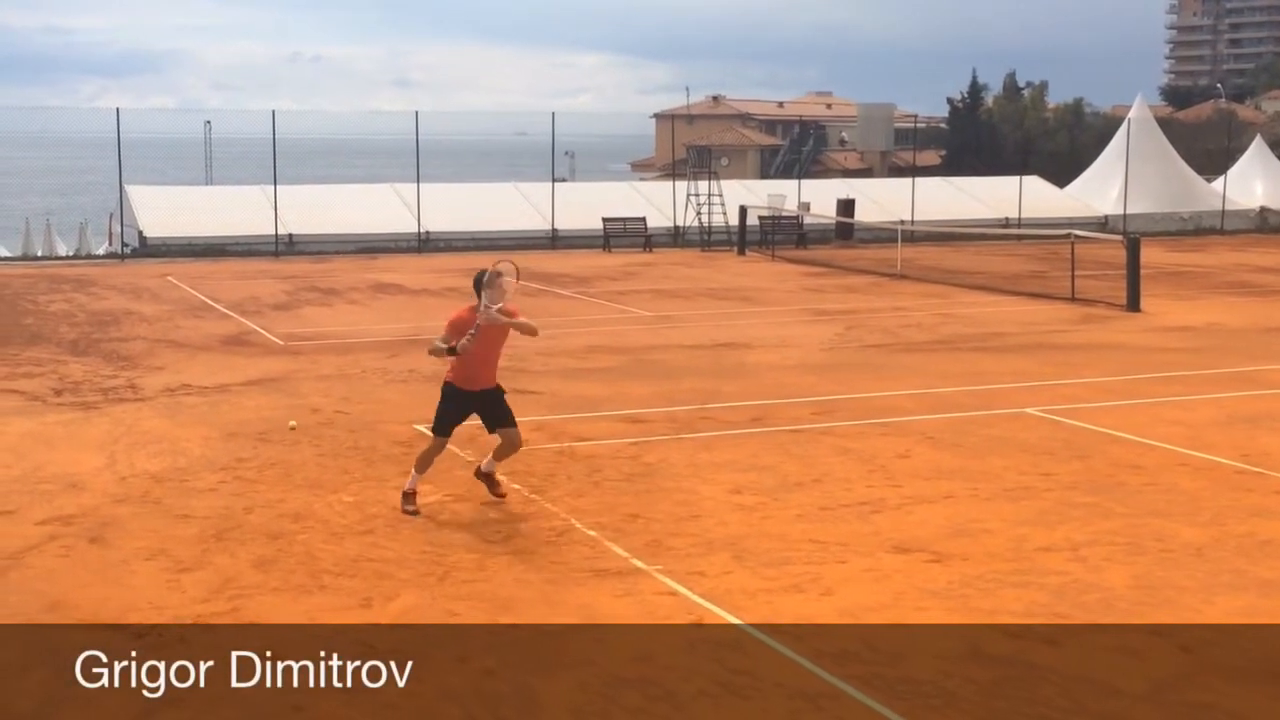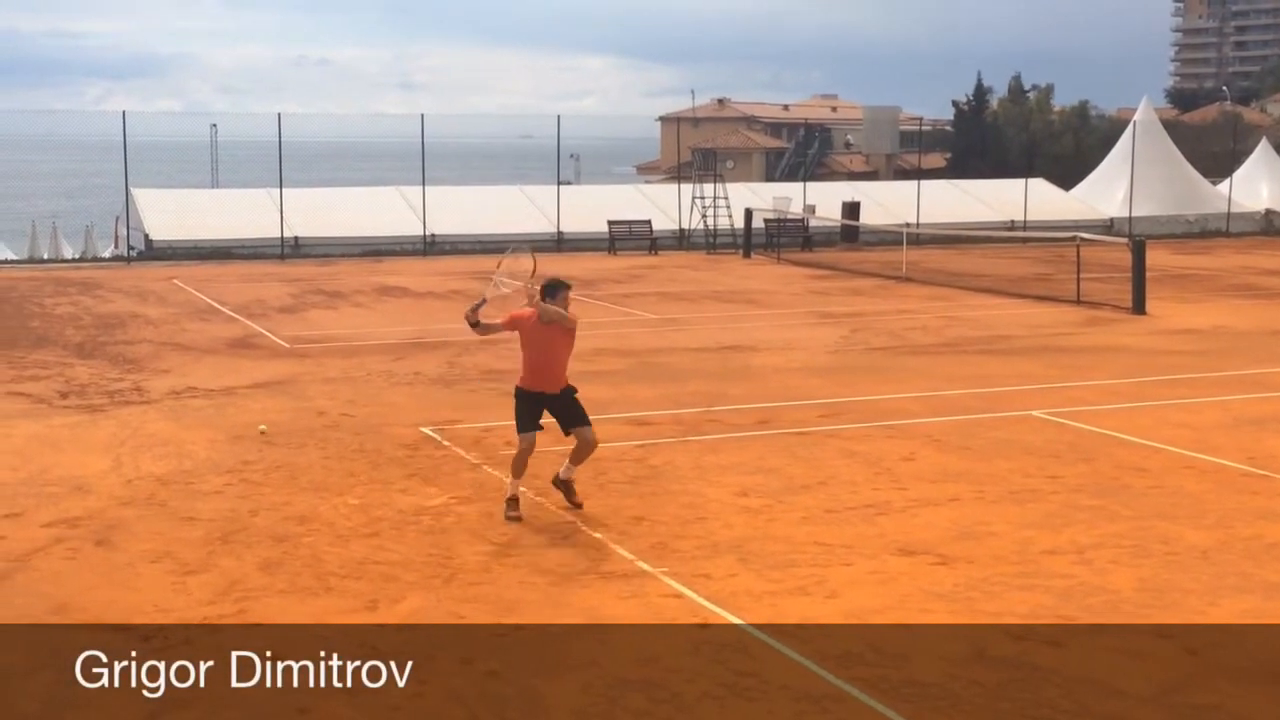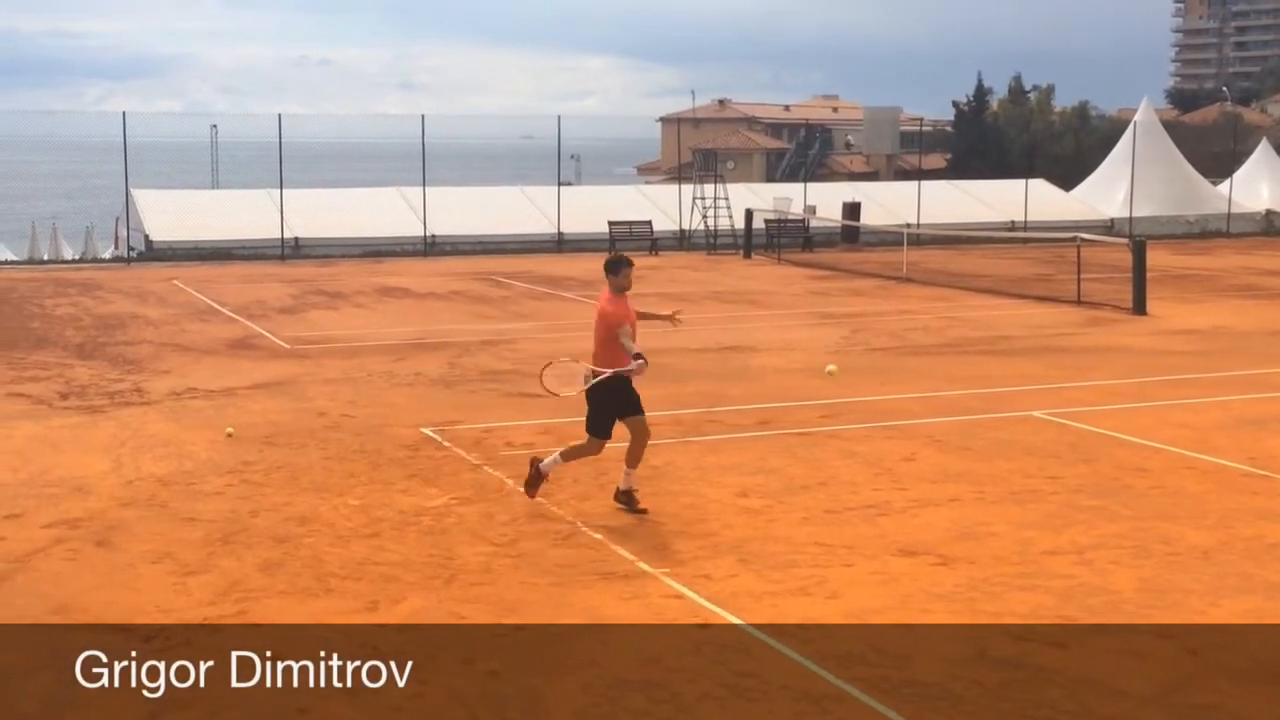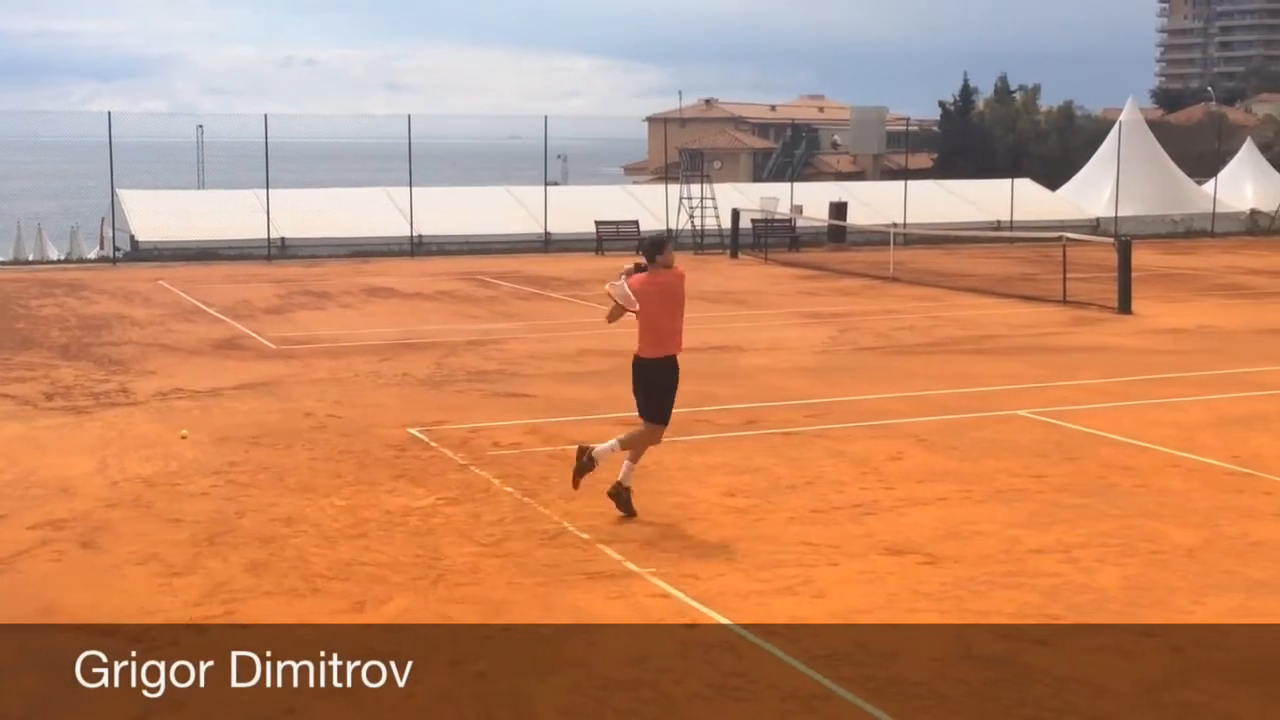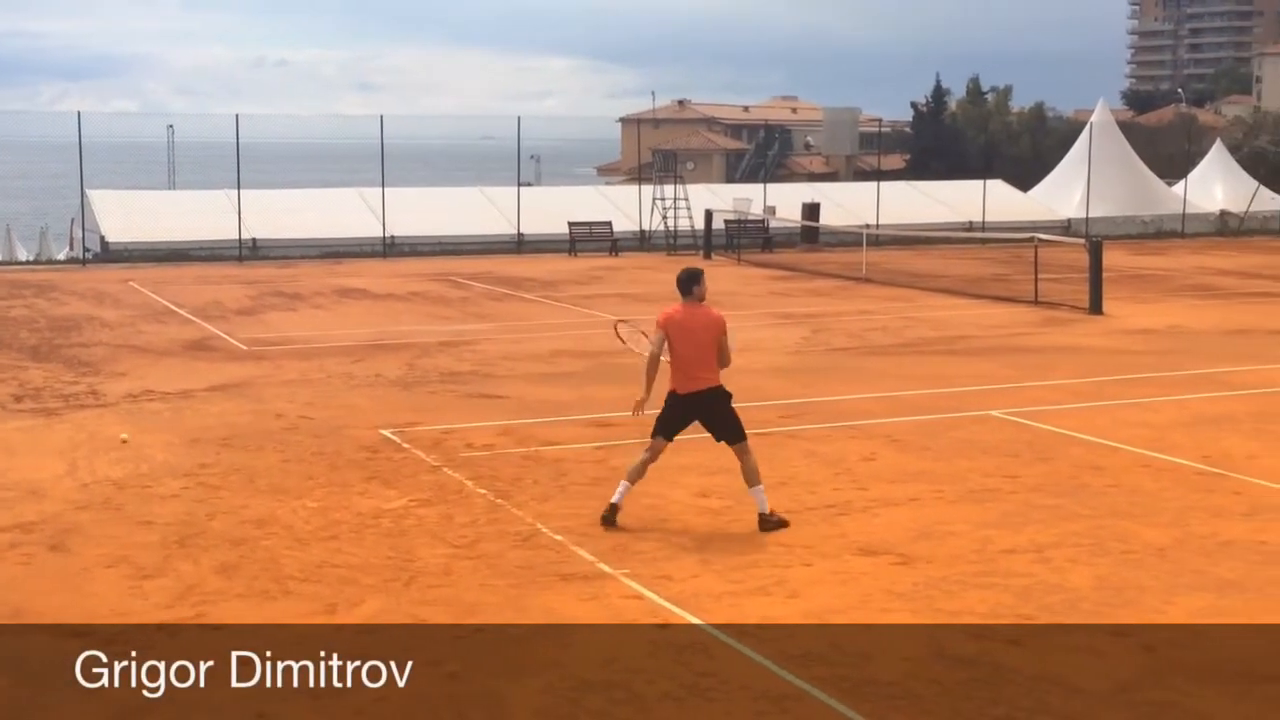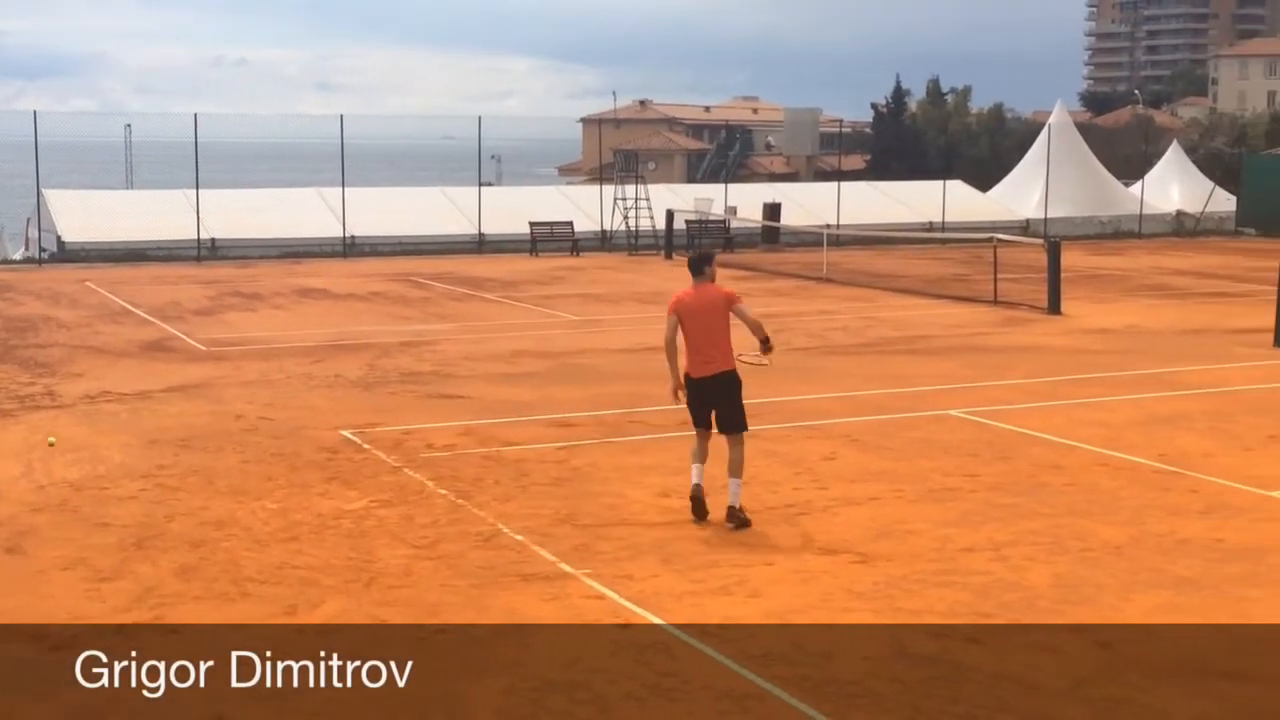
dt=0.3s
person 1, frame 1
left shoulder: (507, 314)
right shoulder: (462, 318)
left elbow: (533, 330)
right elbow: (433, 349)
left wrist: (503, 321)
right wrist: (455, 349)
left hip: (488, 388)
right hip: (457, 389)
left knee: (514, 440)
right knee: (437, 445)
left ankle: (486, 470)
right ankle: (409, 491)
person 1, frame 2
left shoulder: (568, 322)
right shoulder: (522, 318)
left elbow: (564, 318)
right elbow: (484, 331)
left wrist: (539, 304)
right wrist: (474, 320)
left hip: (560, 391)
right hip: (528, 392)
left knee: (589, 441)
right knee: (527, 445)
left ankle: (564, 478)
right ankle: (512, 497)
person 1, frame 3
left shoulder: (620, 298)
right shoulder: (611, 305)
right elbow: (625, 336)
left wrist: (661, 316)
right wrist: (639, 358)
left hip: (620, 378)
right hip: (606, 381)
left knee: (642, 432)
right knee: (595, 445)
left ankle: (625, 489)
right ankle: (542, 468)
person 1, frame 4
left shoulder: (634, 283)
right shoulder: (675, 276)
left elbow: (611, 318)
right wrist: (638, 269)
left hip: (643, 361)
right hip: (663, 364)
left knee: (651, 428)
right knee: (653, 430)
left ankle: (623, 485)
right ankle: (592, 455)
person 1, frame 5
left shoulder: (667, 317)
right shoulder: (716, 318)
left elbow: (654, 355)
right elbow: (726, 360)
left wrist: (646, 392)
left hip: (680, 397)
right hip: (713, 394)
left knee: (651, 452)
right knee: (744, 451)
left ankle: (614, 506)
right ankle: (765, 514)
person 1, frame 6
left shoulder: (678, 301)
right shoulder: (724, 295)
left elbow: (669, 339)
right elbow: (752, 322)
left wrist: (674, 377)
right wrist: (765, 341)
left hip: (694, 379)
right hip: (724, 376)
left knee: (702, 436)
right knee: (735, 441)
left ankle: (697, 487)
right ankle: (734, 508)
